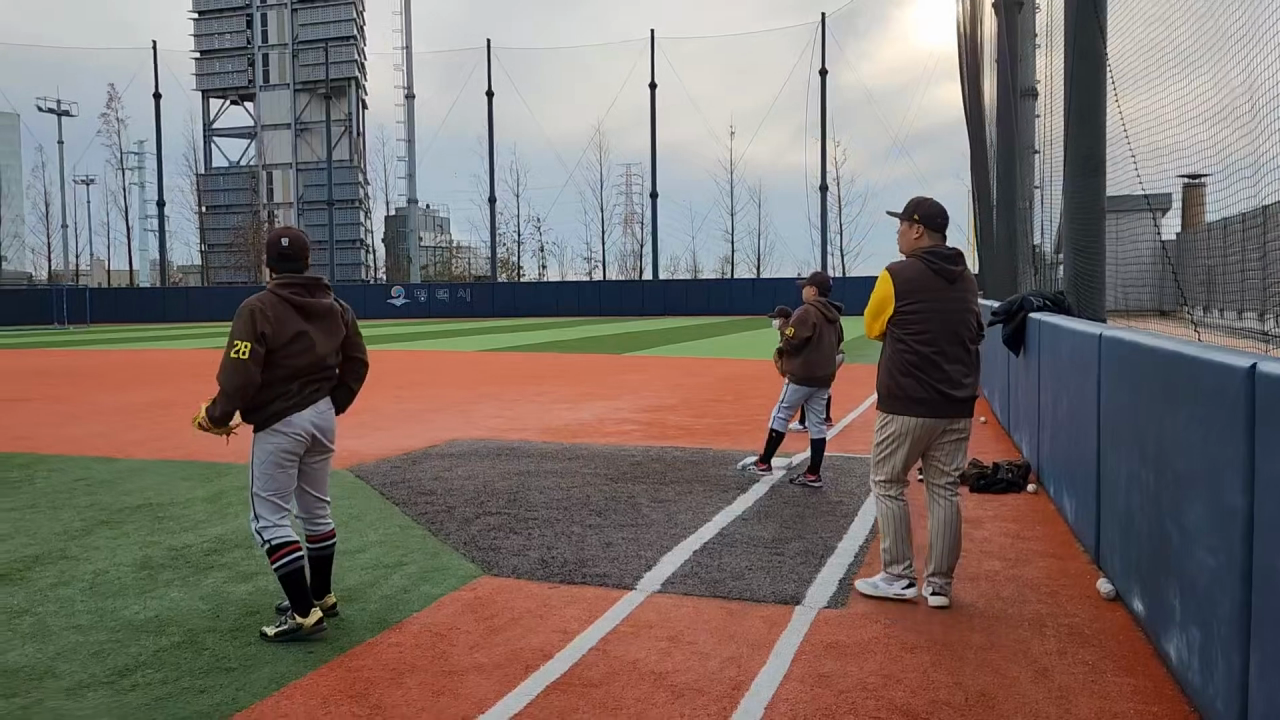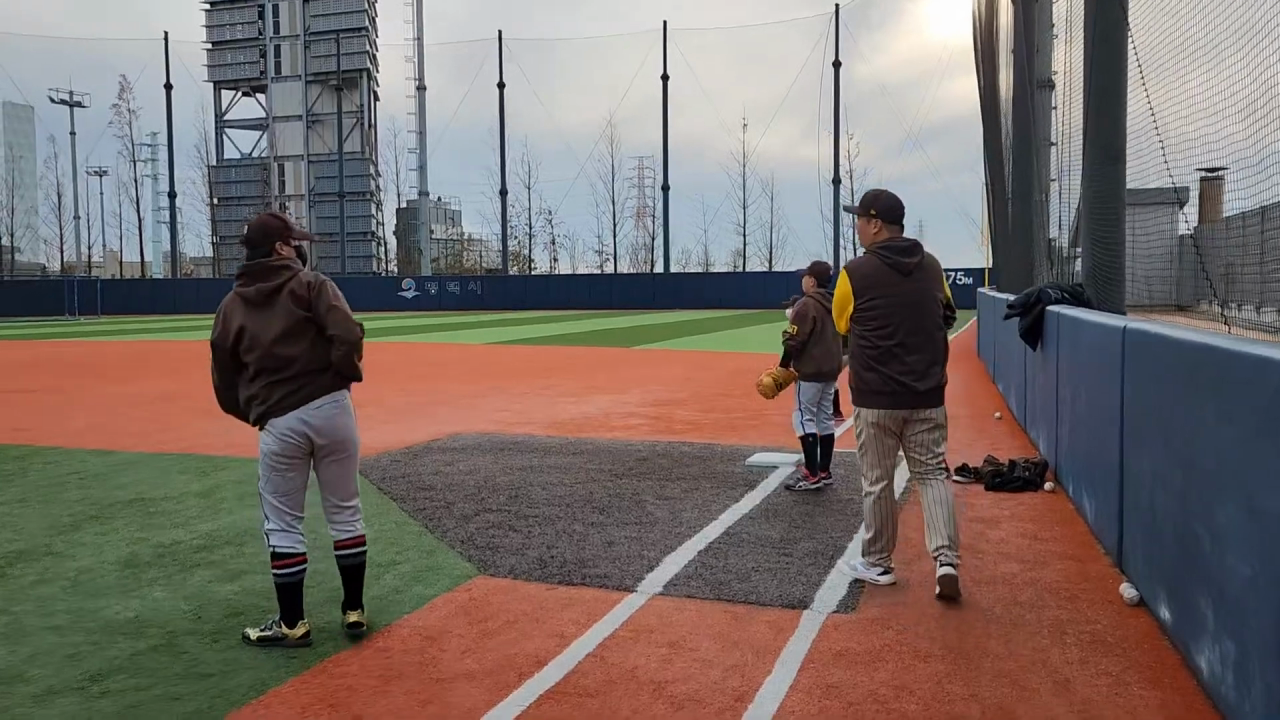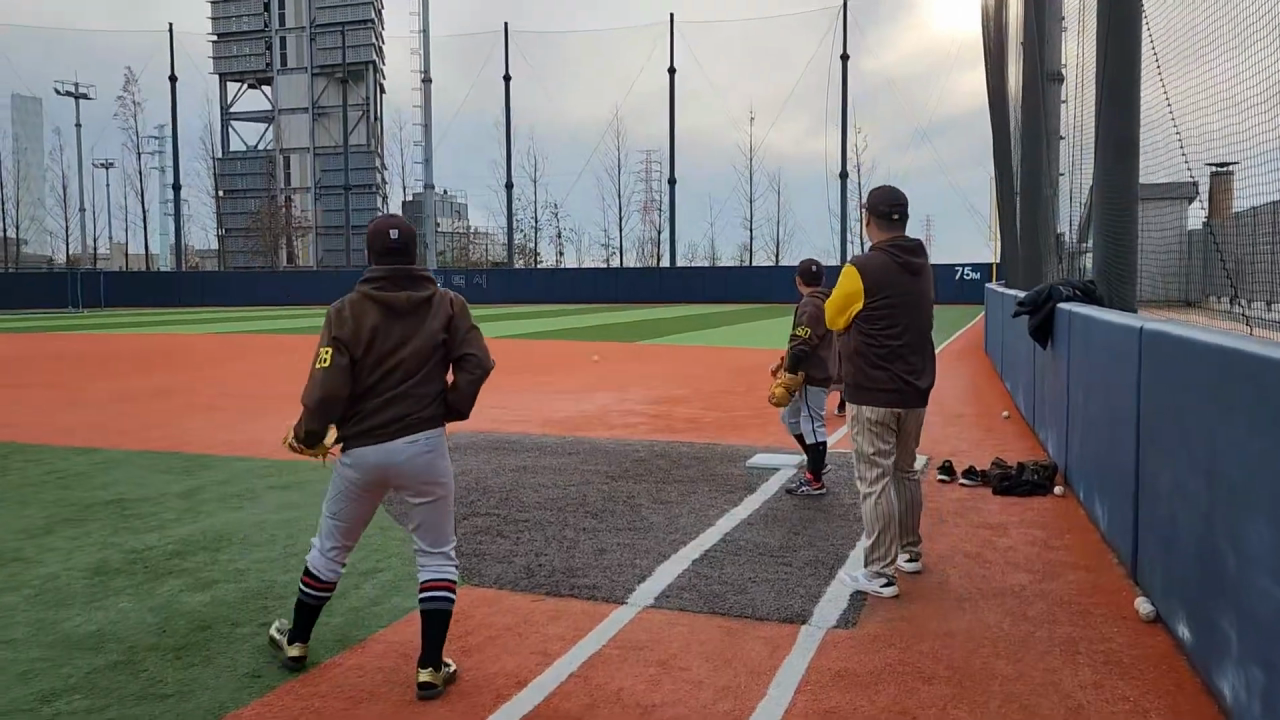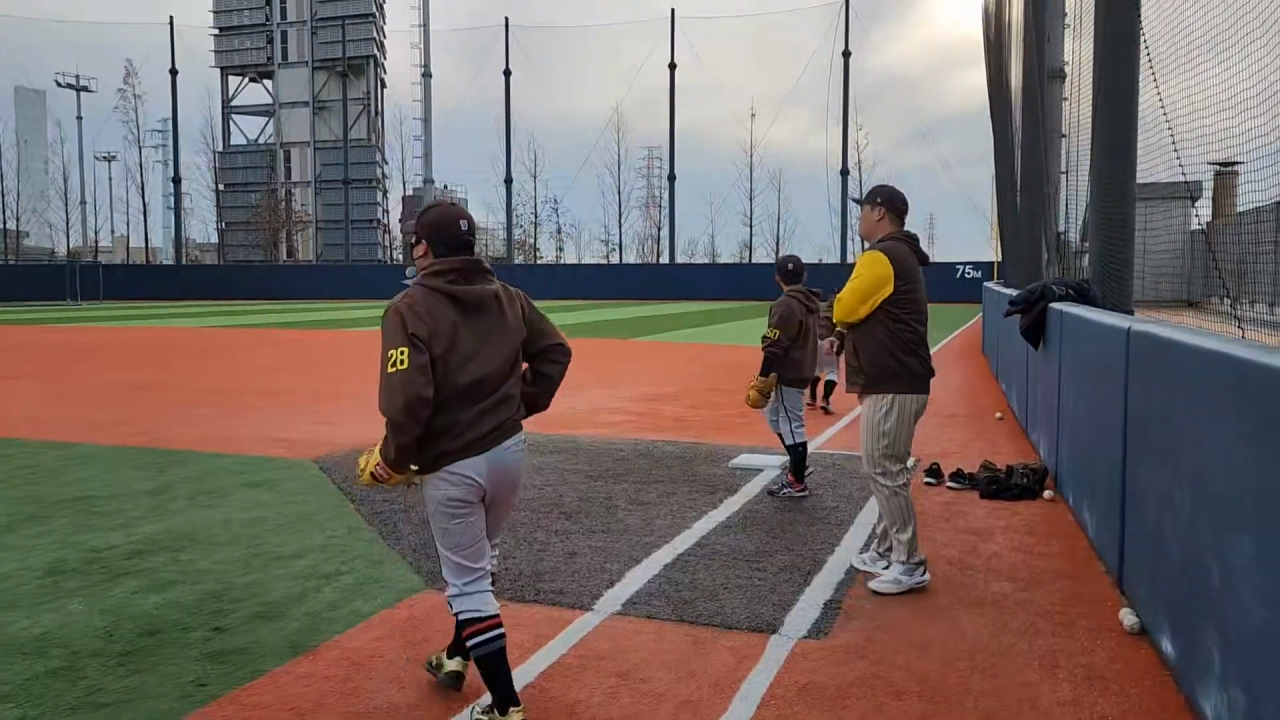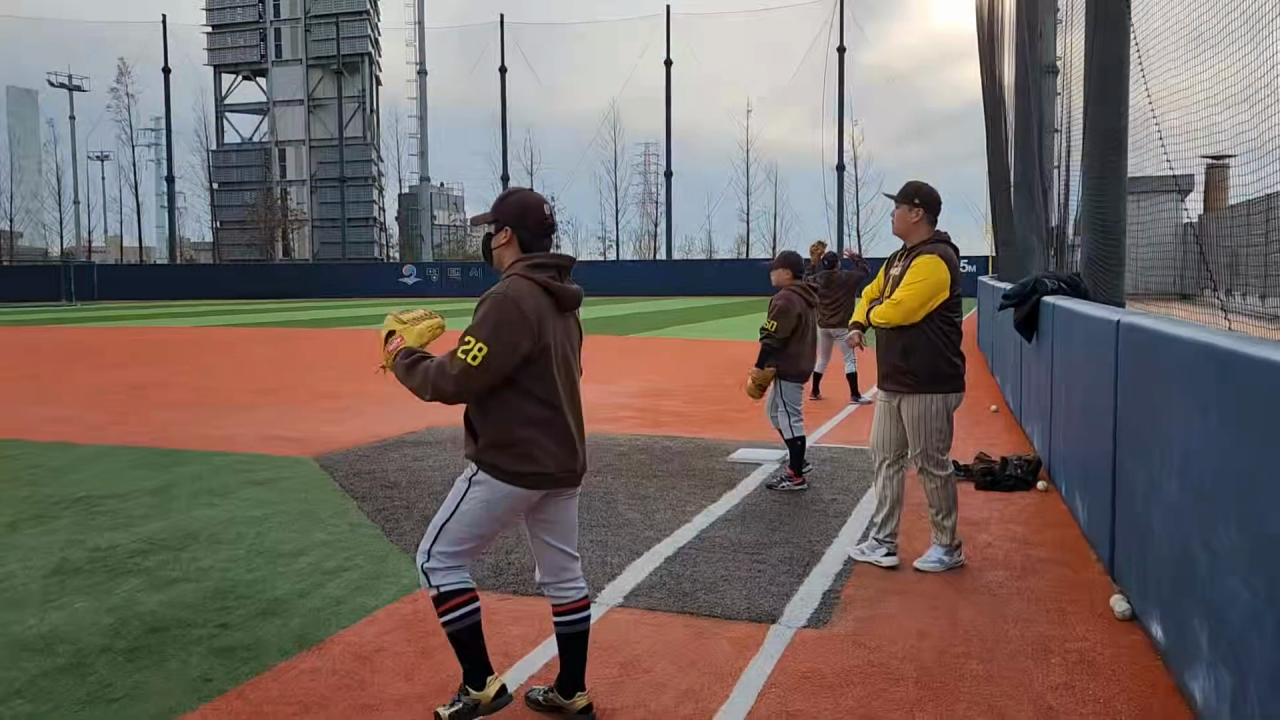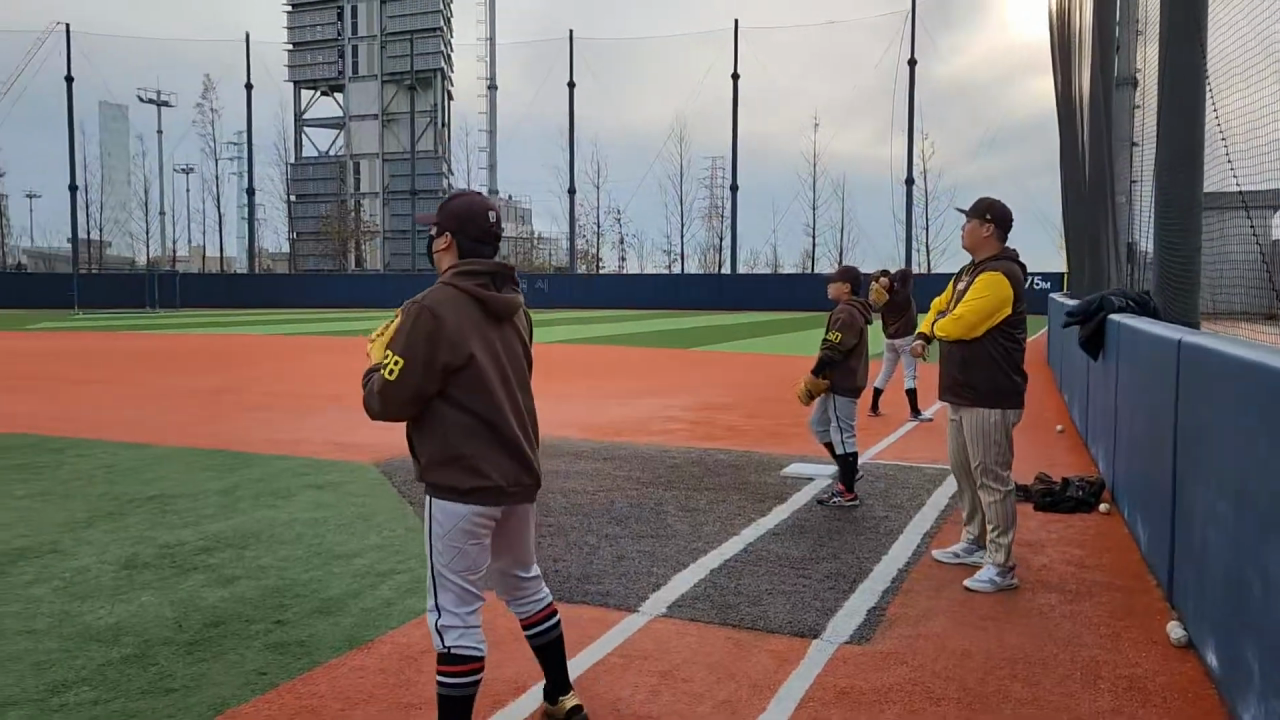
dt=0.7s
person 1, frame 1
left shoulder: (256, 308)
right shoulder: (334, 306)
left elbow: (240, 378)
right elbow: (357, 362)
left wrist: (215, 416)
left hip: (279, 425)
right hip: (322, 417)
left knee: (271, 519)
right knee: (316, 510)
left ankle: (304, 611)
right ankle: (321, 596)
person 1, frame 2
left shoulder: (229, 307)
right shoulder: (311, 284)
left elbow: (225, 387)
right elbow: (347, 335)
right wrist: (345, 376)
left hip: (278, 425)
right hip: (331, 410)
left knee: (283, 525)
right knee: (345, 513)
left ankle: (292, 624)
right ankle: (353, 610)
person 1, frame 3
left shoulder: (345, 311)
right shoulder: (447, 304)
left elbow: (327, 390)
right elbow: (475, 364)
left wrist: (306, 436)
right wrist: (446, 412)
left hip: (362, 450)
right hip: (424, 445)
left knee: (329, 547)
right knee: (437, 555)
left ankle: (296, 641)
right ankle: (431, 667)
person 1, frame 4
left shoulder: (408, 308)
right shoulder: (508, 297)
left elbow: (408, 398)
right elbow: (555, 353)
left wrist: (395, 456)
right wrist: (520, 405)
left hip: (449, 464)
right hip: (508, 452)
left knee: (469, 583)
right knee: (474, 564)
right ankle: (456, 659)
person 1, frame 5
left shoulder: (509, 299)
right shoulder: (563, 299)
left elbow: (459, 381)
left wrist: (409, 361)
left hip: (507, 466)
right hip: (562, 463)
left knee: (438, 559)
right knee: (564, 575)
person 1, frame 6
left shoulder: (431, 308)
right shoulder: (514, 307)
left elbow: (389, 402)
left wrist: (377, 367)
left hip: (461, 485)
right hip: (519, 478)
left knee: (456, 615)
right knee: (524, 584)
person 2, frame 1
left shoulder: (896, 275)
right shoulder: (967, 280)
left elbow: (874, 328)
right elbow: (976, 333)
left hip: (907, 405)
right hip: (957, 406)
left knee: (887, 486)
right knee: (945, 492)
left ankle: (899, 576)
right ankle: (939, 584)
person 2, frame 2
left shoulder: (856, 272)
right shoulder: (932, 266)
left elbow: (843, 324)
right elbow: (948, 317)
left hip: (877, 397)
right hip: (927, 396)
left knee: (877, 482)
right knee: (933, 476)
left ankle: (878, 564)
right ankle: (946, 560)
person 2, frame 3
left shoulder: (862, 269)
right shoulder: (921, 267)
left elbow: (834, 319)
left hip: (872, 394)
right hip: (915, 391)
left knee: (874, 481)
right knee: (905, 472)
left ankle: (880, 574)
right ankle: (909, 551)
person 2, frame 4
left shoulder: (880, 257)
right shoulder: (901, 256)
left elbow: (844, 309)
left wrist: (843, 316)
right wrist: (843, 337)
left hip: (890, 385)
right hip: (904, 382)
left knee: (884, 471)
right knee: (892, 469)
left ankle: (909, 564)
right ankle: (885, 554)
person 2, frame 5
left shoulder: (935, 260)
right shoulder: (899, 259)
left elbow: (897, 311)
right elbow: (872, 295)
left wrist: (873, 312)
right wrist: (859, 325)
left hip: (930, 384)
right hip: (894, 382)
left knee: (933, 465)
right knee: (886, 457)
left ankle: (947, 546)
right ankle: (883, 542)
person 2, frame 6
left shoulder: (999, 276)
right shoulder: (969, 272)
left elbow: (957, 325)
right elbow: (940, 308)
left wrist: (936, 326)
right wrist: (922, 336)
left hip: (990, 399)
right hip: (961, 394)
left knee: (992, 480)
right knee: (964, 473)
left ankle: (1001, 566)
right ankle: (974, 543)
person 3, frame 1
left shoulder: (805, 312)
right shoulder: (834, 316)
left elbow: (790, 343)
left wrist: (783, 328)
left hip: (802, 376)
right hip: (824, 378)
left knee: (781, 415)
right knee: (817, 424)
left ankle: (764, 462)
right ankle: (813, 474)
person 3, frame 2
left shoulder: (805, 305)
left elbow: (794, 341)
left wrist: (782, 367)
right wrist: (841, 358)
left hip: (810, 371)
right hip: (831, 371)
left knee: (804, 418)
right knee: (825, 419)
left ankle: (811, 474)
right ankle: (823, 471)
person 3, frame 3
left shoulder: (809, 306)
right shoulder: (822, 304)
left elbow: (802, 345)
left wrist: (791, 373)
right wrist: (784, 362)
left hip: (811, 375)
right hip: (816, 372)
left knee: (812, 424)
right knee: (790, 417)
left ankle: (814, 481)
right ankle: (815, 462)
person 3, frame 4
left shoulder: (785, 305)
right shoulder: (809, 303)
left elbow: (774, 346)
left wrist: (762, 377)
left hip: (788, 374)
right hip: (801, 371)
left knee: (791, 424)
right knee: (774, 414)
left ankle: (797, 482)
right ankle: (798, 465)
person 3, frame 5
left shoulder: (785, 299)
right shoulder: (805, 298)
left elbow: (772, 337)
left wrist: (759, 367)
left hip: (787, 368)
right hip: (797, 365)
left knee: (789, 418)
right knee: (776, 411)
left ankle: (796, 476)
right ankle: (798, 461)
person 3, frame 6
left shoulder: (845, 312)
right shoulder: (853, 311)
left elbow: (834, 350)
left wrist: (814, 373)
right wrist: (821, 376)
left hip: (842, 383)
right hip: (839, 381)
left knee: (842, 434)
right knee: (819, 424)
left ankle: (847, 492)
right ankle: (848, 472)
